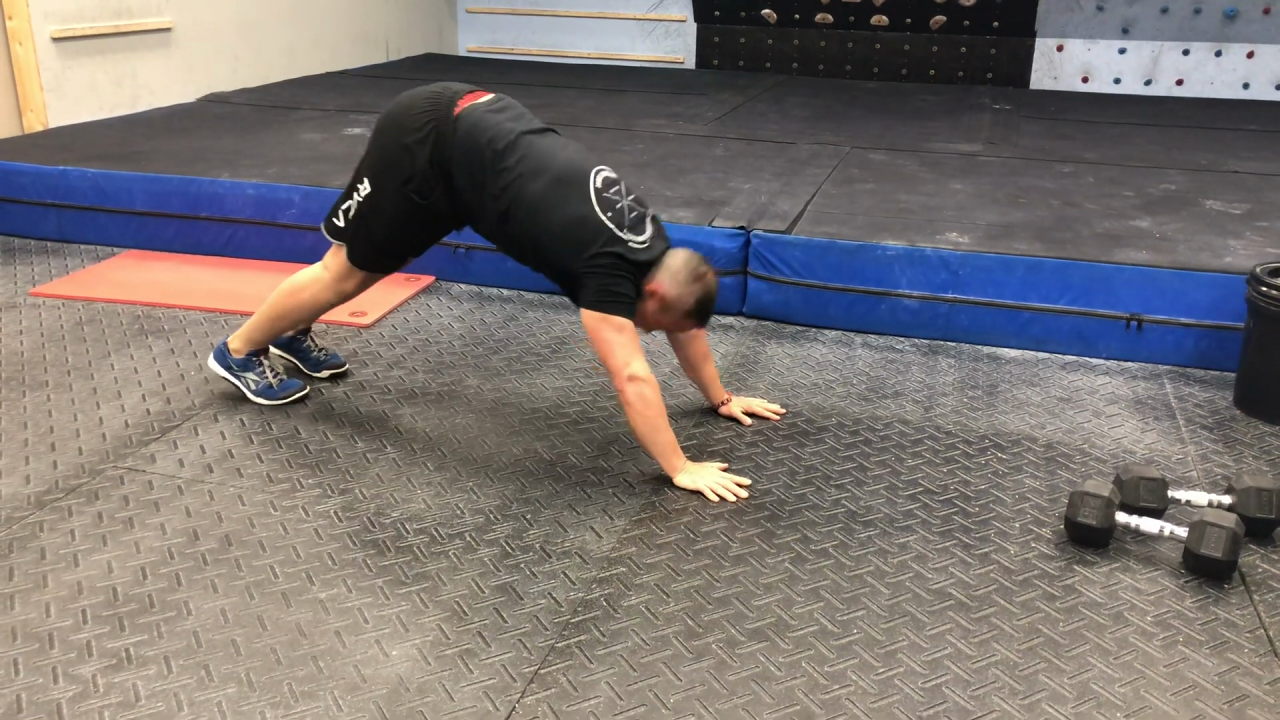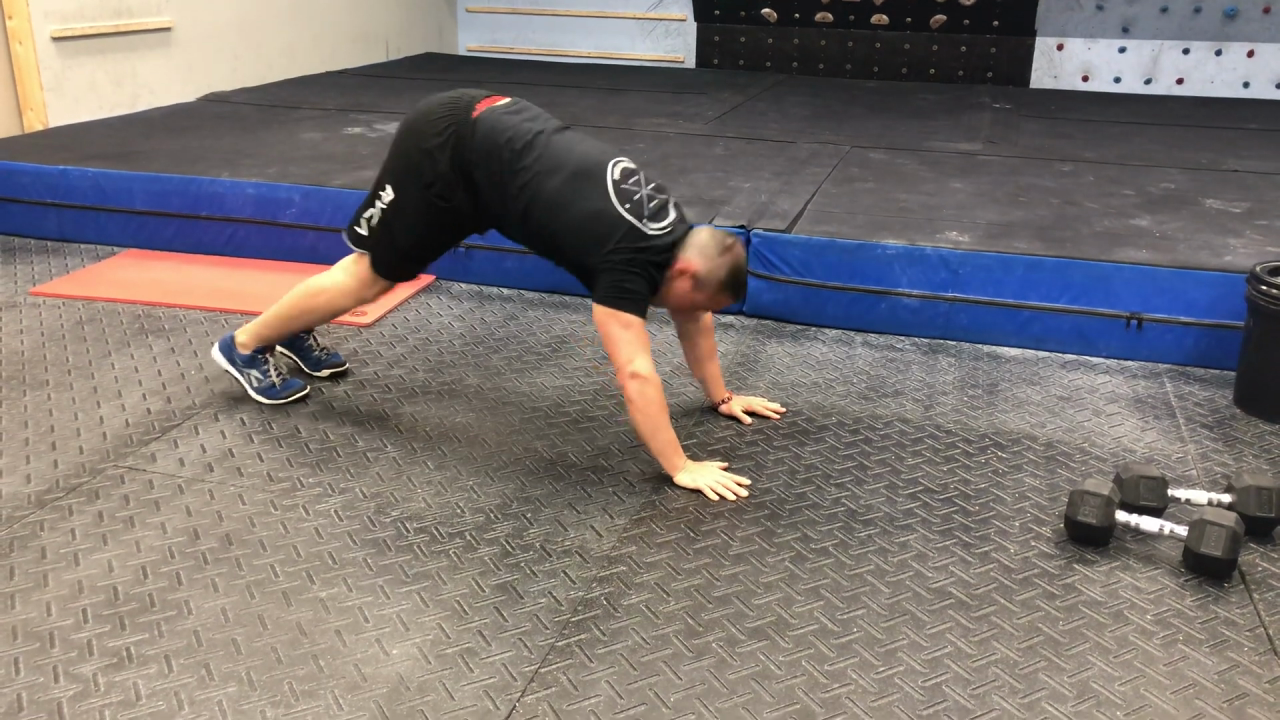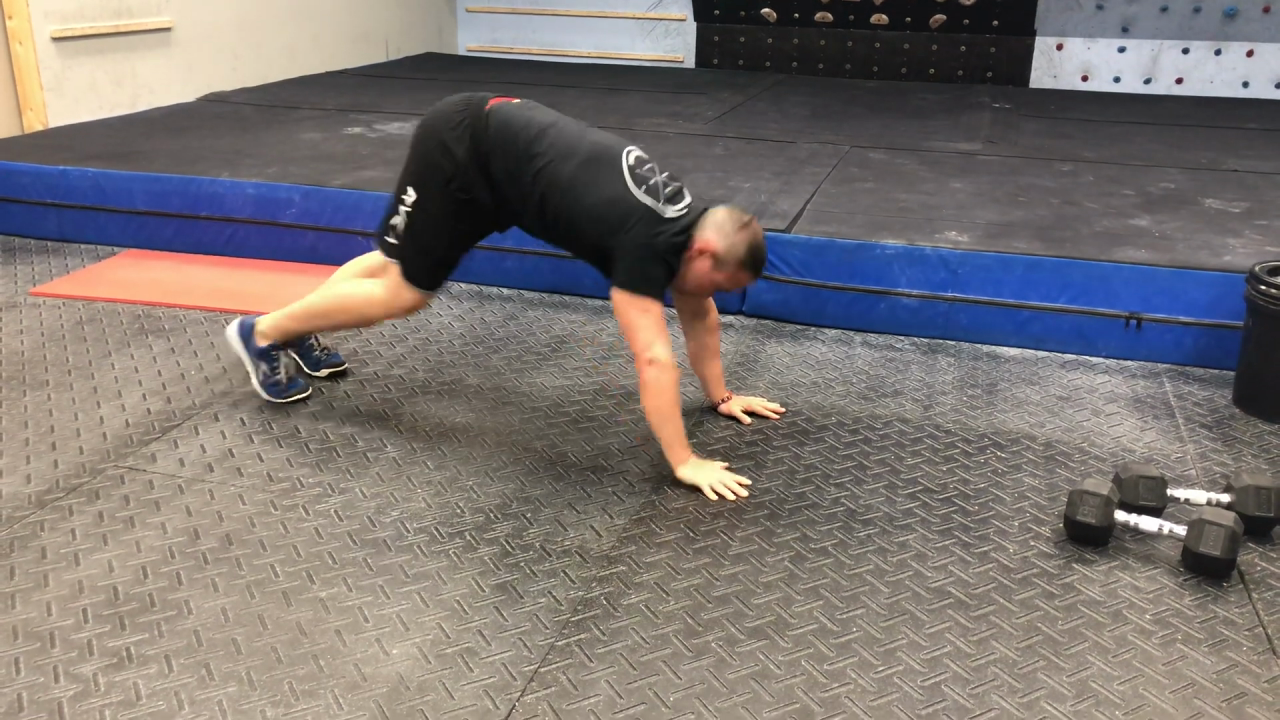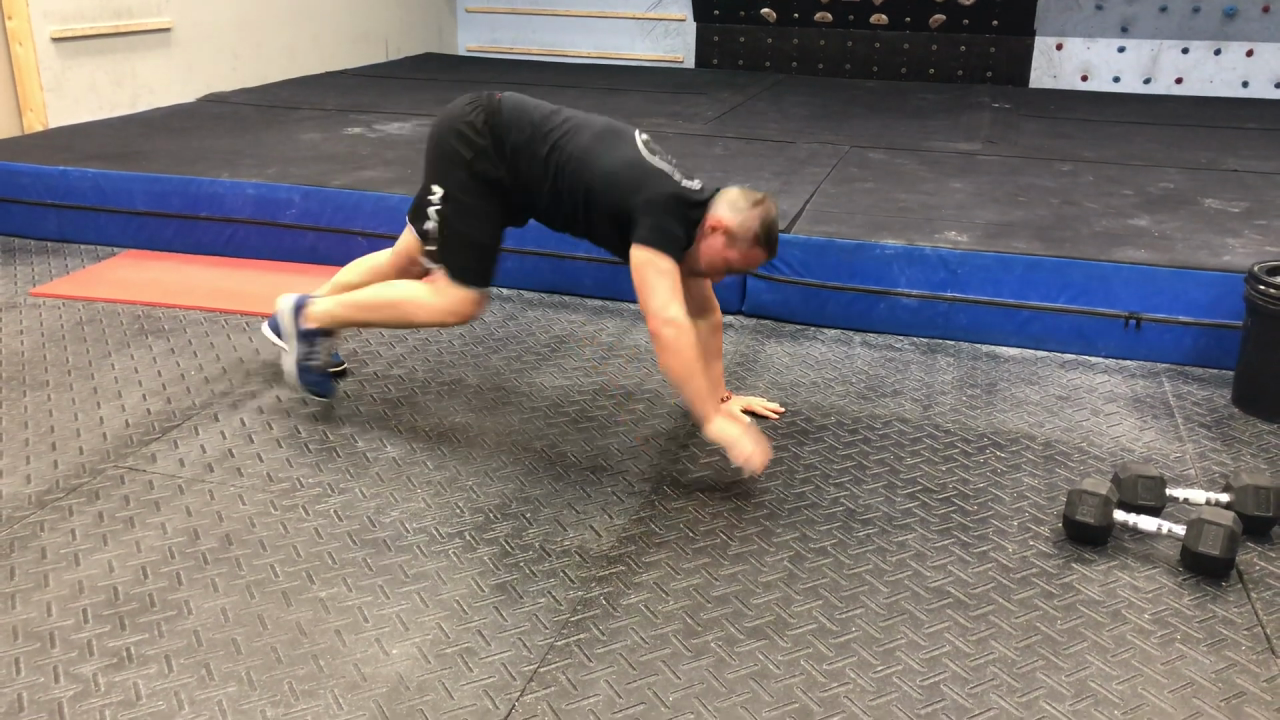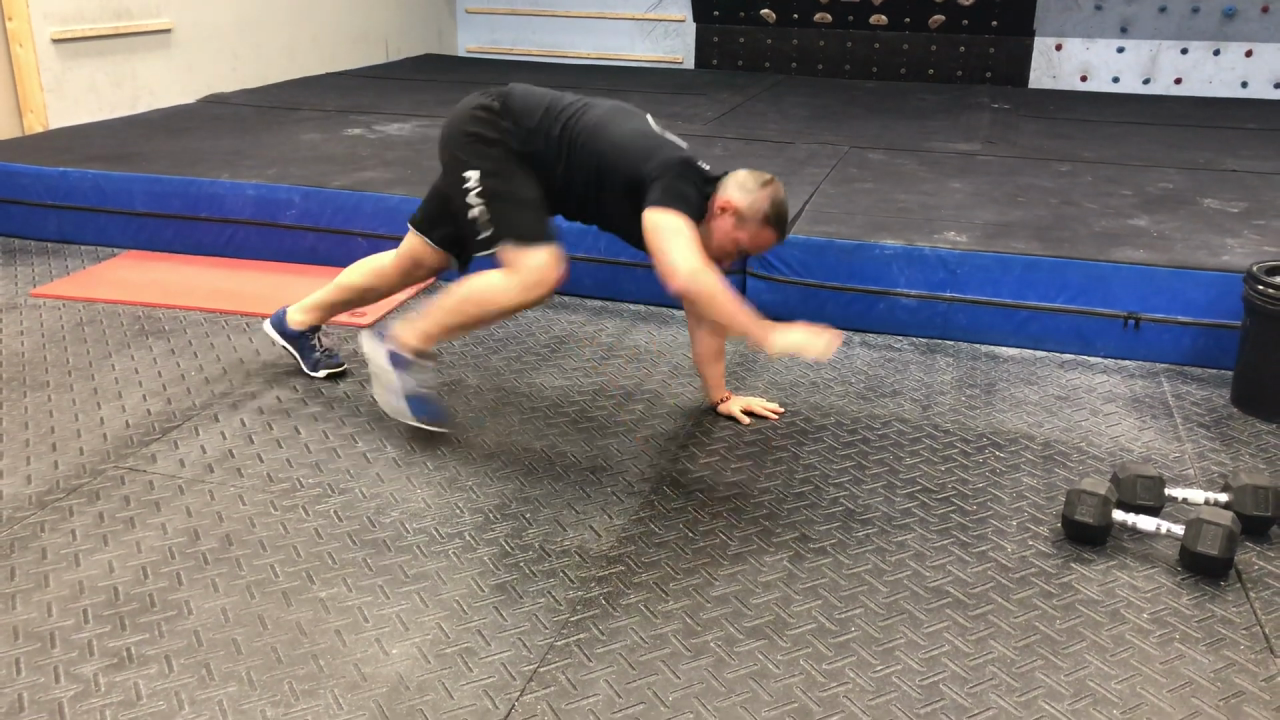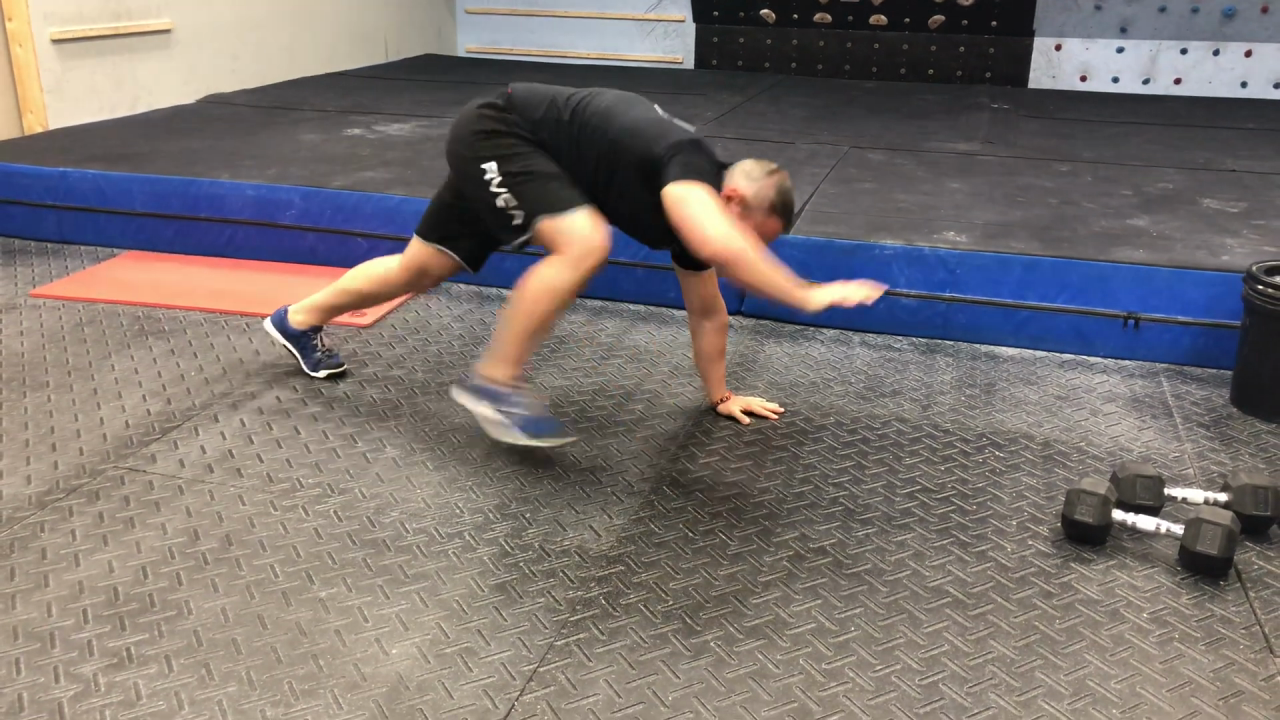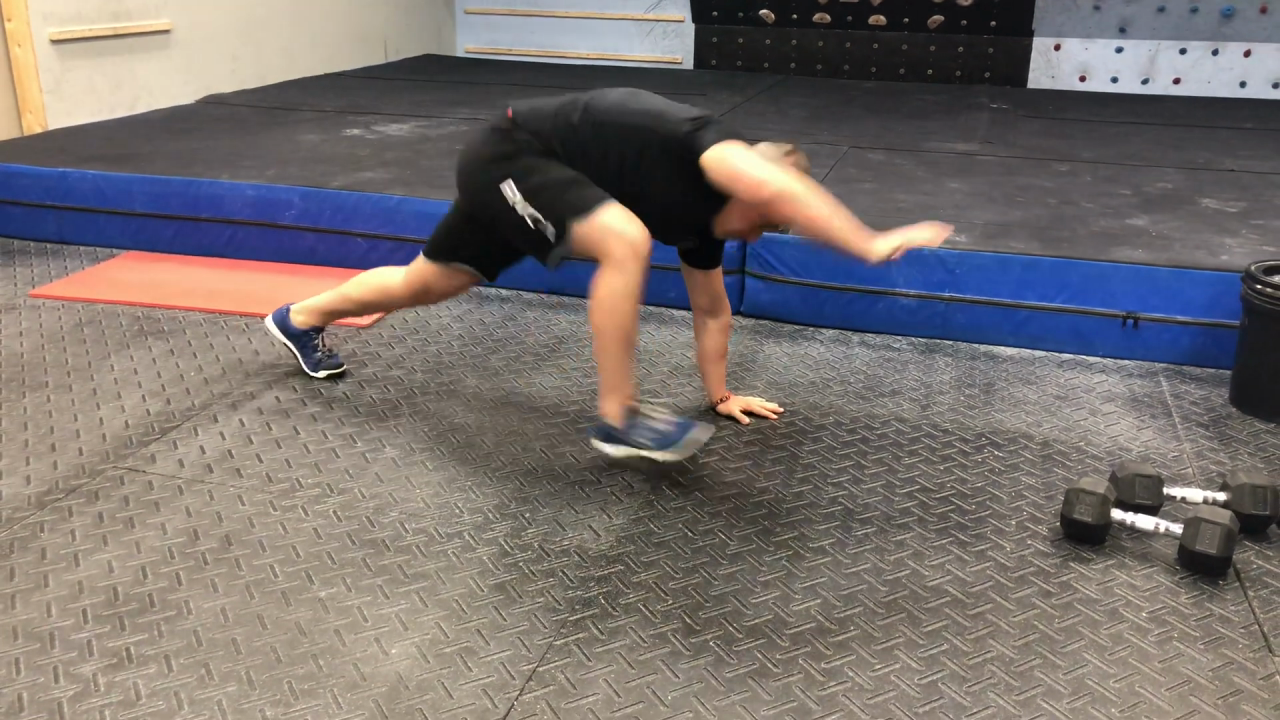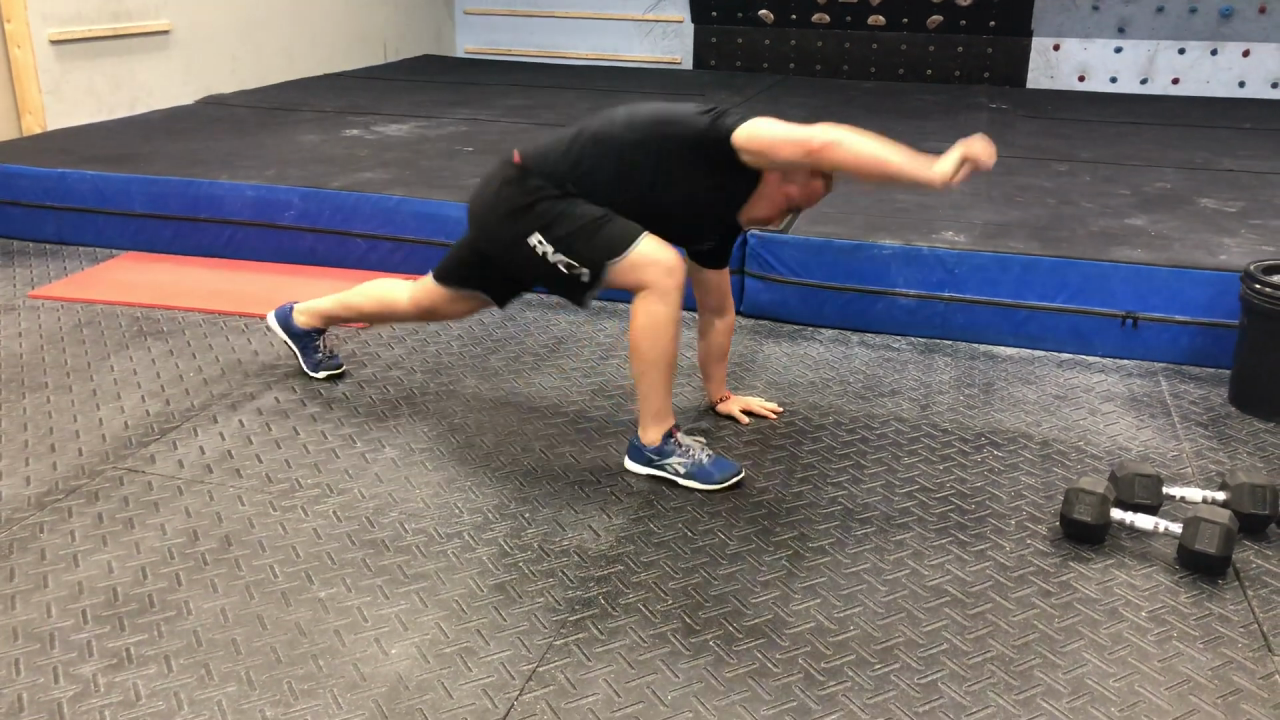
dt=0.1s
person 1, frame 1
left shoulder: (645, 240)
right shoulder: (609, 263)
left elbow: (690, 325)
right elbow: (631, 376)
left wrist: (721, 397)
right wrist: (682, 469)
left hip: (467, 121)
right hip: (426, 143)
left knee: (382, 260)
right knee: (350, 268)
left ankle: (294, 333)
right ankle: (239, 350)
person 1, frame 2
left shoulder: (673, 234)
right shoulder: (629, 255)
left elbow: (693, 319)
right elbow: (635, 372)
left wrist: (720, 396)
right wrist: (678, 466)
left hip: (483, 129)
right hip: (445, 147)
left knee: (397, 261)
right knee: (375, 277)
left ankle: (296, 332)
right ankle: (246, 344)
person 1, frame 3
left shoulder: (689, 223)
right shoulder: (647, 238)
left elbow: (699, 314)
right elbow: (653, 357)
left wrist: (721, 395)
right wrist: (685, 462)
left hip: (495, 131)
right hip: (462, 146)
left knee: (399, 263)
right knee: (407, 290)
left ankle: (300, 332)
right ankle: (263, 333)
person 1, frame 4
left shoulder: (697, 212)
right shoulder: (660, 213)
left elbow: (700, 307)
right elbow: (668, 324)
left wrist: (717, 398)
right wrist: (720, 418)
left hip: (499, 143)
right hip: (479, 141)
left knee: (410, 259)
right knee: (459, 299)
left ankle: (301, 320)
right ankle: (308, 318)
person 1, frame 5
left shoulder: (714, 201)
right shoulder: (675, 186)
left elbow: (705, 298)
right elbow: (688, 281)
left wrist: (719, 393)
right wrist: (770, 334)
left hip: (509, 146)
right hip: (489, 131)
left knee: (418, 258)
right knee: (538, 271)
left ankle: (298, 322)
right ankle: (404, 346)
person 1, frame 6
left shoulder: (679, 209)
right shoulder: (695, 189)
left elbow: (707, 308)
right elbow: (714, 243)
left wrist: (718, 393)
right wrist: (807, 294)
left hip: (514, 156)
right hip: (497, 131)
left knee: (425, 265)
right knee: (583, 244)
left ankle: (301, 323)
right ankle: (494, 379)
person 1, frame 7
left shoulder: (701, 211)
right shoulder: (708, 147)
left elbow: (711, 308)
right elbow: (771, 185)
left wrist: (719, 392)
right wrist: (872, 244)
left hip: (526, 164)
right hip: (509, 153)
left knee: (430, 280)
right knee: (626, 242)
left ankle: (300, 320)
right ankle: (618, 418)
person 1, frame 8
left shoulder: (722, 215)
right shoulder: (717, 146)
left elbow: (716, 308)
right elbow: (811, 144)
left wrist: (719, 394)
right wrist: (929, 168)
left hip: (533, 210)
right hip: (524, 196)
left knee: (442, 301)
right knee: (659, 268)
left ankle: (304, 320)
right ankle: (654, 442)
